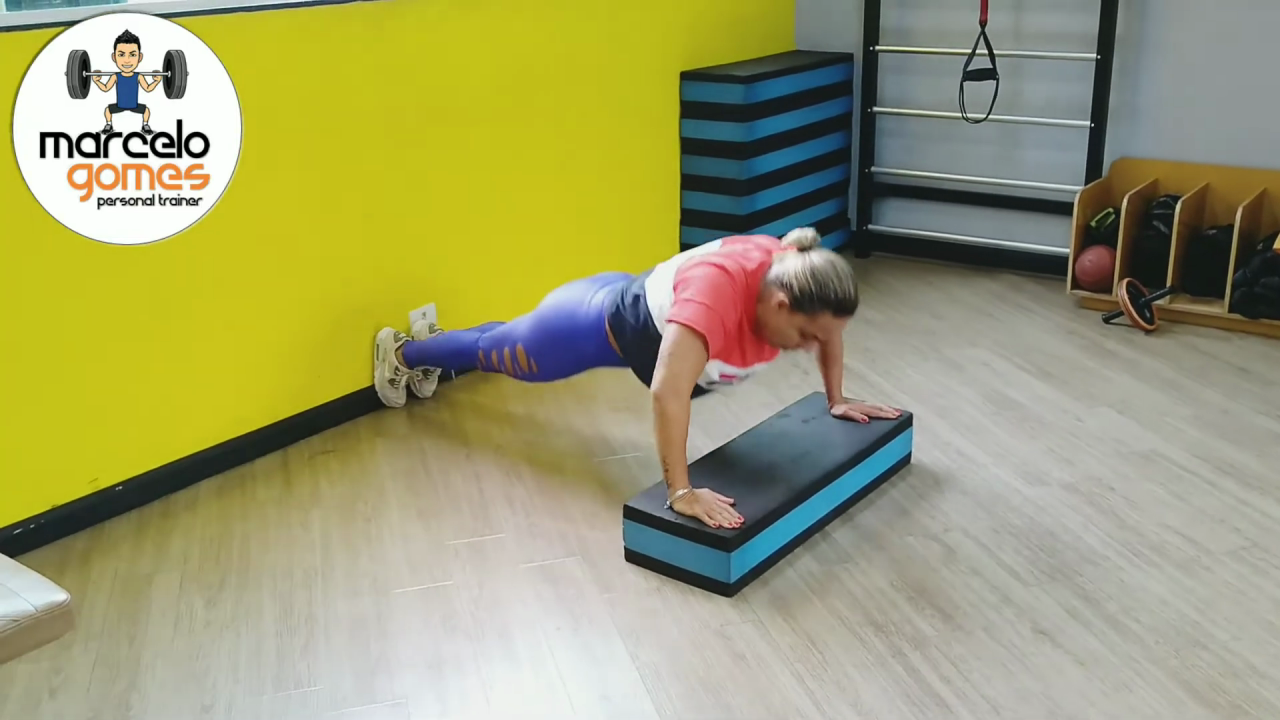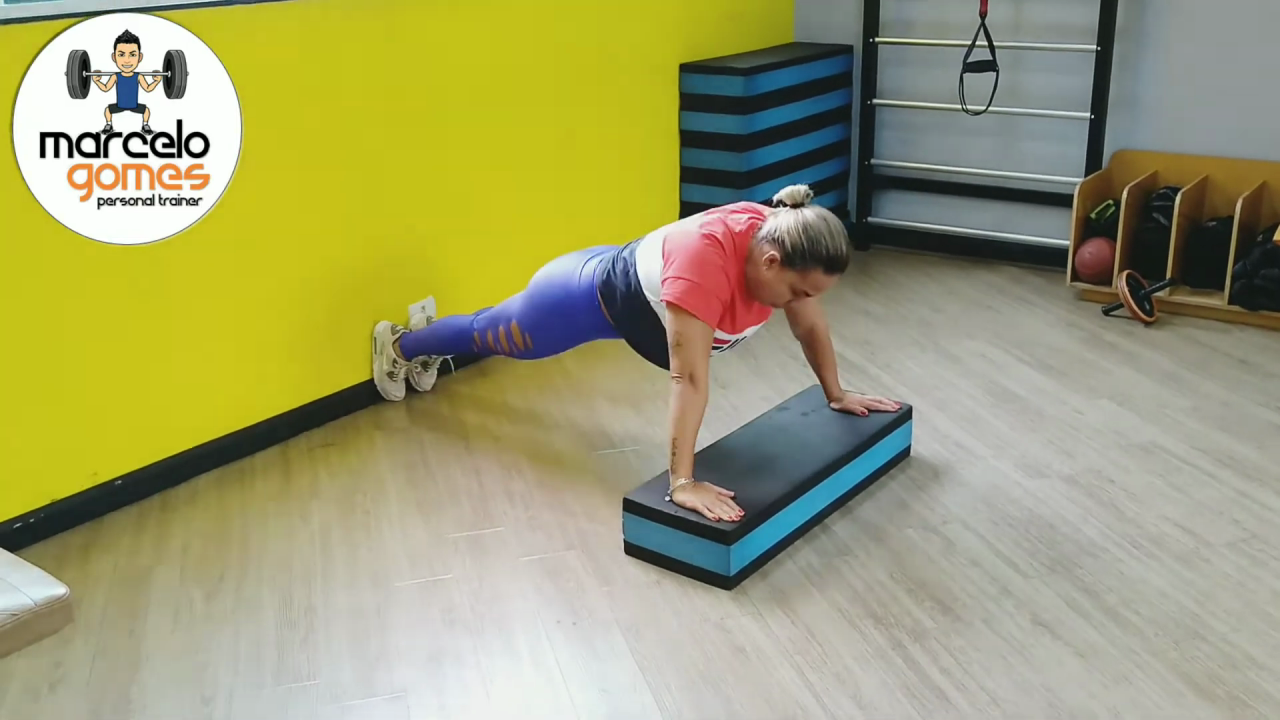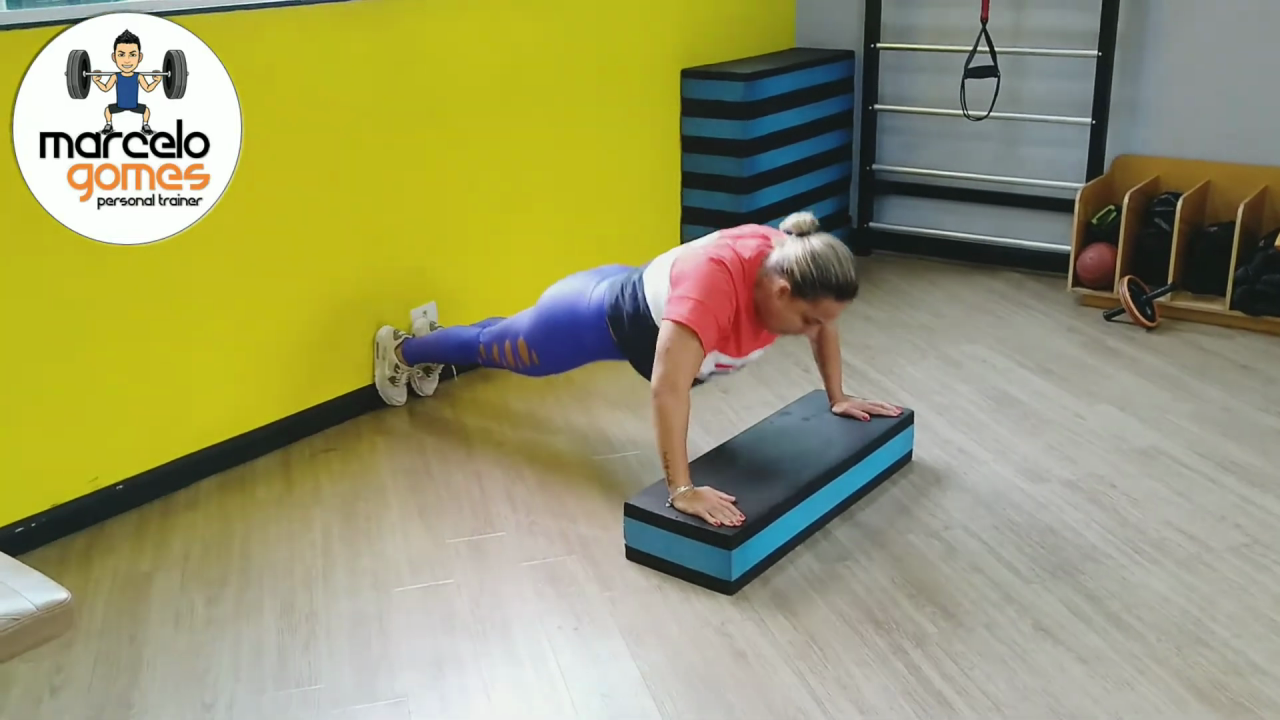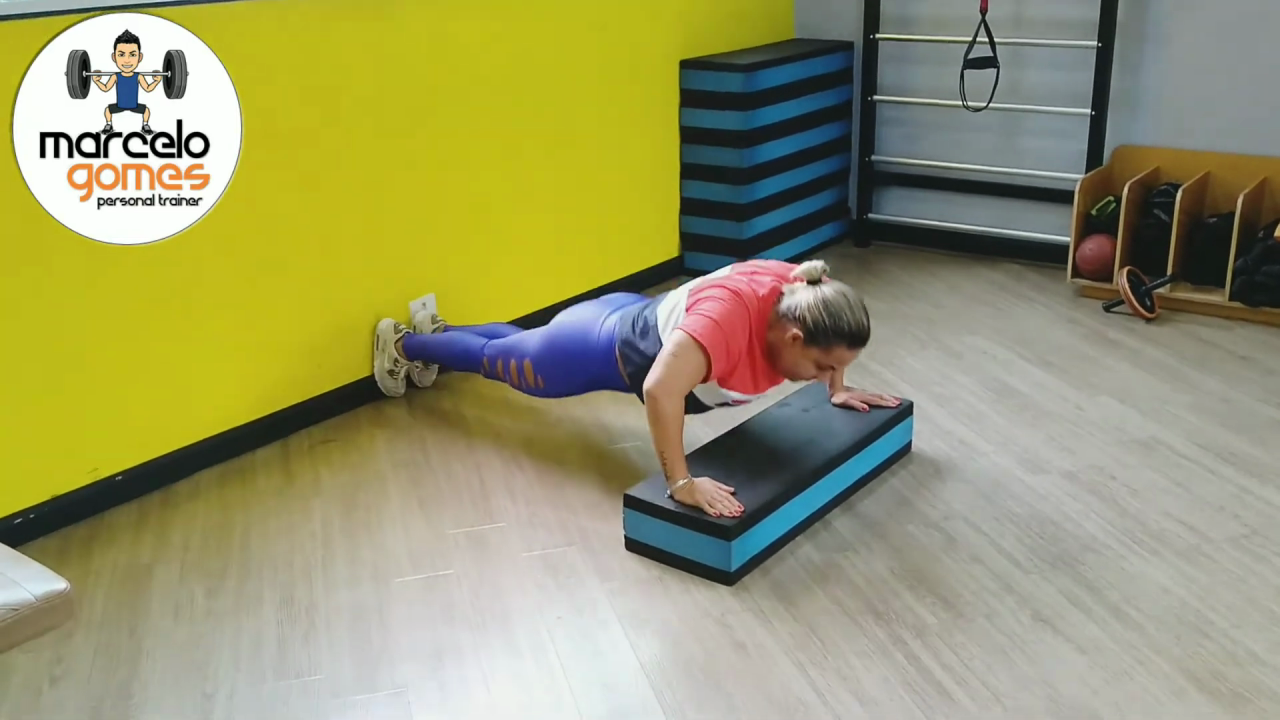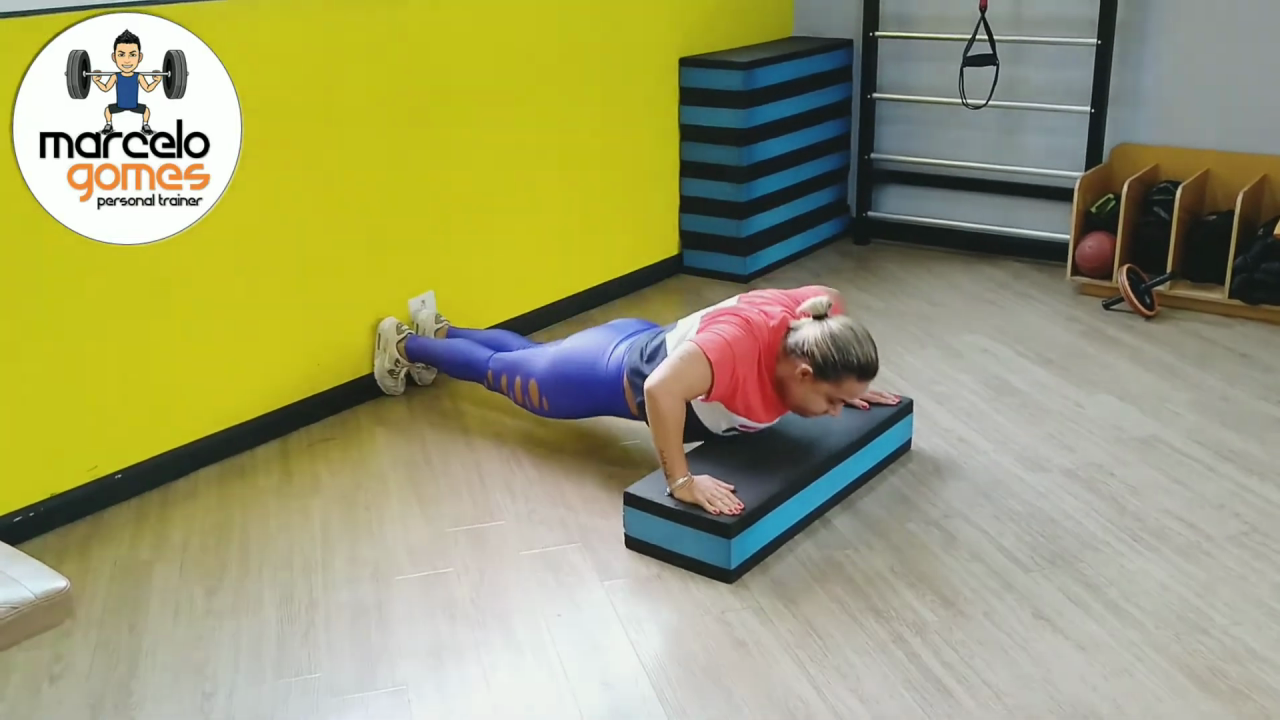
dt=0.3s
person 1, frame 1
left shoulder: (795, 277)
right shoulder: (719, 289)
left elbow: (828, 336)
right elbow: (669, 393)
left wrist: (838, 400)
right wrist: (681, 493)
left hip: (636, 317)
right hip: (596, 324)
left knee: (503, 344)
right knee: (492, 354)
left ankle: (432, 337)
right ankle: (403, 351)
person 1, frame 2
left shoulder: (784, 239)
right shoulder: (707, 257)
left elbow: (809, 323)
right elbow: (689, 378)
left wrist: (837, 396)
right wrist: (682, 483)
left hip: (628, 292)
right hip: (587, 295)
left knee: (493, 331)
right knee: (486, 336)
left ankle: (424, 338)
right ankle: (400, 346)
person 1, frame 3
left shoulder: (794, 264)
right shoulder: (714, 281)
left elbow: (825, 327)
right elbow: (668, 388)
left wrist: (837, 397)
right wrist: (682, 490)
left hip: (634, 306)
right hip: (593, 319)
left knee: (506, 337)
right knee: (490, 347)
left ankle: (435, 333)
right ankle: (403, 350)
person 1, frame 4
left shoulder: (803, 298)
right shoulder: (730, 315)
right elbow: (660, 391)
left wrist: (839, 391)
right wrist: (682, 483)
left hip: (639, 320)
right hip: (602, 348)
left knee: (514, 341)
right knee: (495, 360)
left ankle: (436, 329)
right ankle: (404, 343)
person 1, frame 5
left shoulder: (810, 323)
right shoulder: (741, 344)
left elbow: (832, 296)
right elbow: (659, 389)
left wrist: (847, 392)
right wrist: (681, 481)
left hip: (646, 342)
right hip: (614, 377)
left knee: (532, 349)
right knee: (497, 372)
left ankle: (439, 330)
right ankle: (404, 344)
